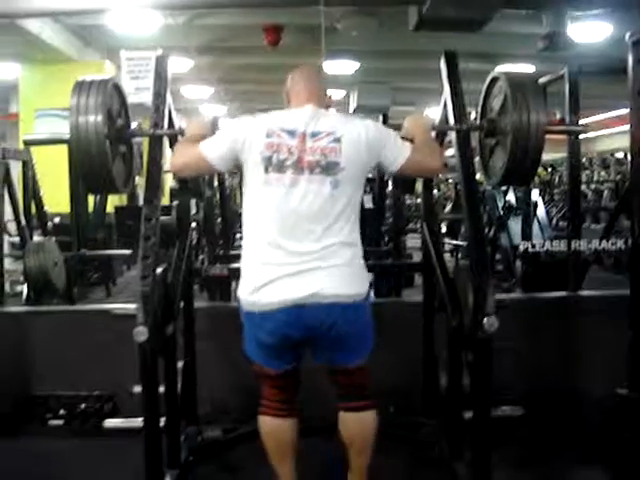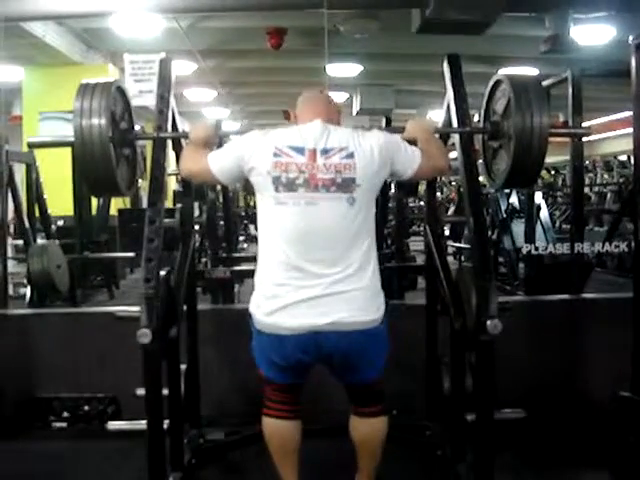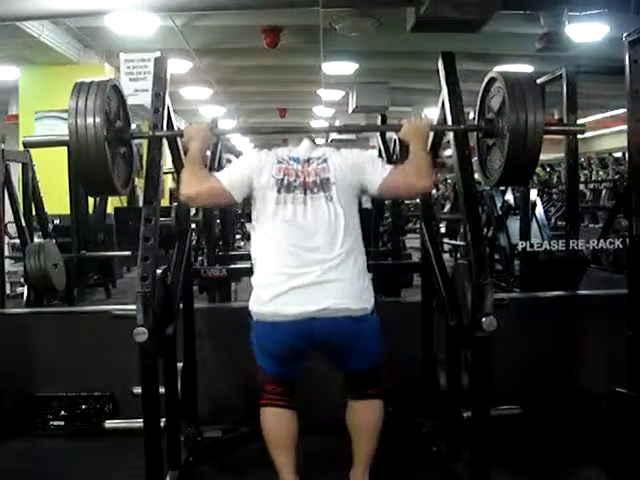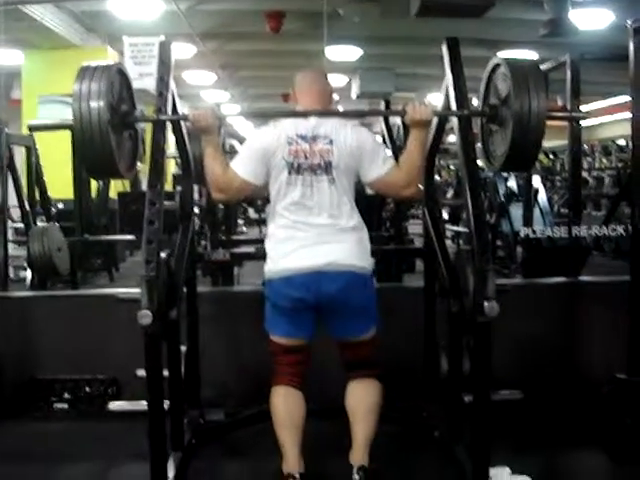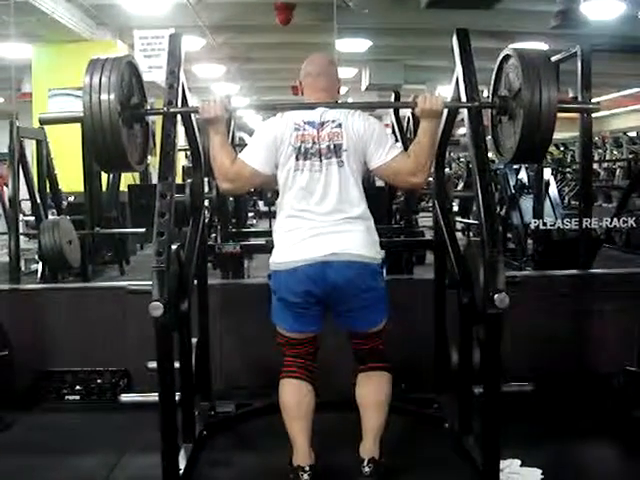
dt=0.7s
person 1, frame 1
left shoulder: (250, 128)
right shoulder: (361, 131)
left elbow: (181, 164)
right elbow: (432, 163)
left wrist: (193, 135)
right wrist: (420, 131)
left hip: (268, 298)
right hip: (340, 296)
left knee: (276, 396)
right knee: (355, 392)
person 1, frame 2
left shoulder: (258, 145)
right shoulder: (374, 145)
left elbow: (190, 168)
right elbow: (438, 163)
left wrist: (199, 138)
right wrist: (423, 133)
left hip: (279, 318)
right hip: (356, 319)
left knee: (280, 402)
right knee: (367, 401)
person 1, frame 3
left shoulder: (259, 161)
right shoulder: (350, 159)
left elbow: (193, 192)
right elbow: (419, 182)
left wrist: (196, 146)
right wrist: (417, 139)
left hip: (276, 311)
right hip: (346, 308)
left knee: (276, 391)
right knee: (365, 386)
person 1, frame 4
left shoulder: (267, 137)
right shoulder: (355, 136)
left elbow: (222, 189)
right elbow: (406, 186)
left wrist: (209, 137)
right wrist: (418, 131)
left hip: (287, 274)
right hip: (348, 271)
left knee: (288, 371)
right knee: (362, 366)
person 1, frame 5
left shoulder: (276, 128)
right shoulder: (362, 125)
left elbow: (230, 180)
right elbow: (414, 175)
left wrist: (217, 128)
right wrist: (429, 121)
left hip: (294, 264)
right hip: (355, 260)
left knee: (297, 362)
right knee: (372, 357)
